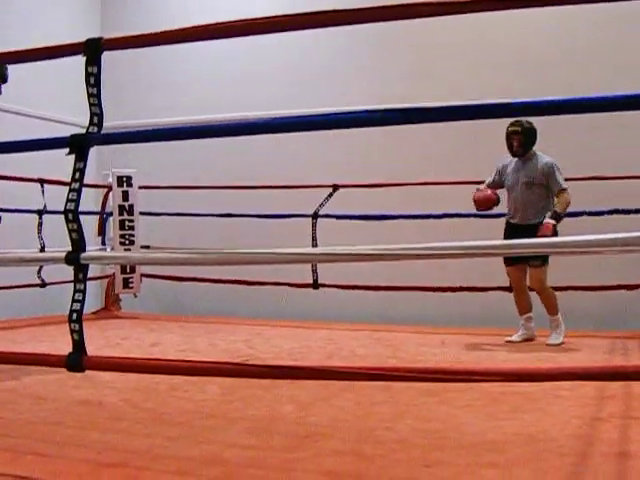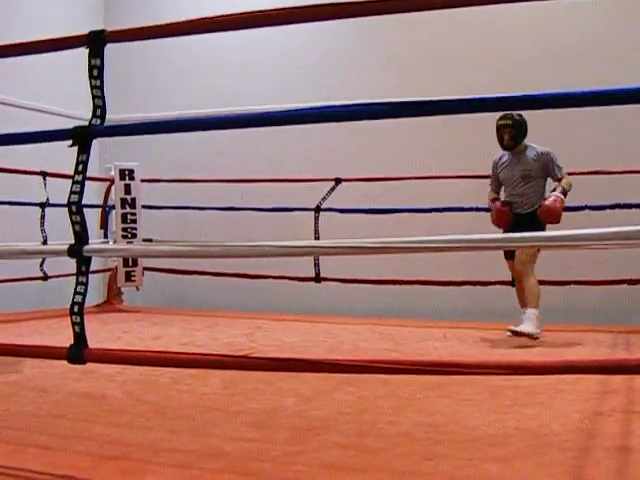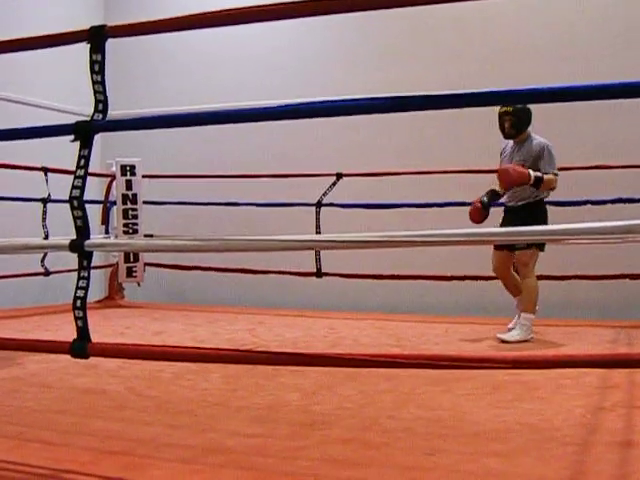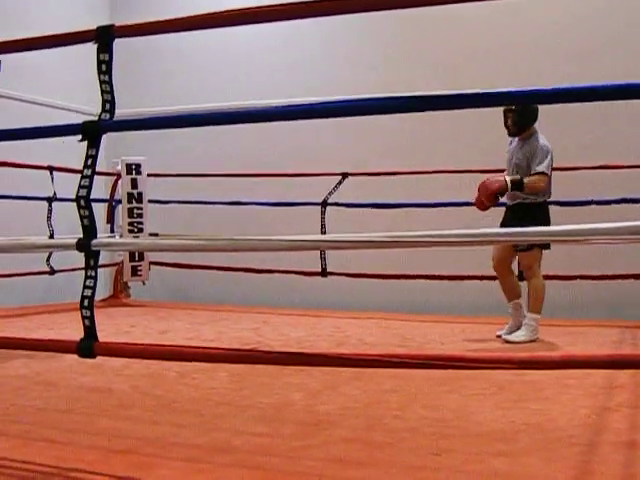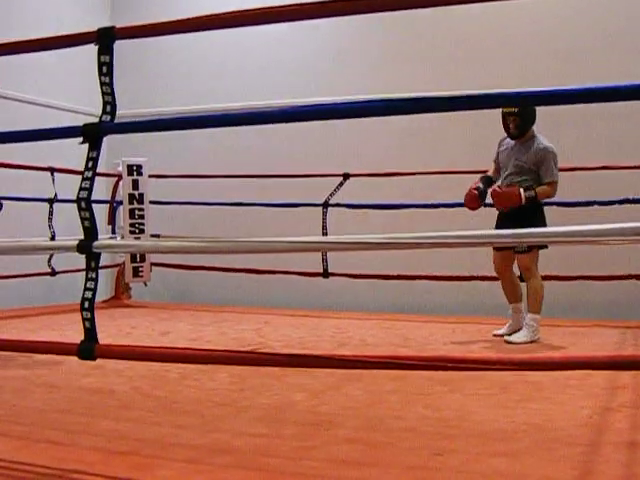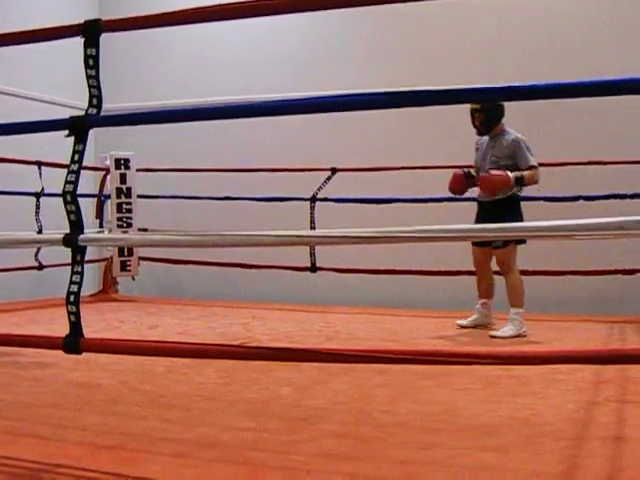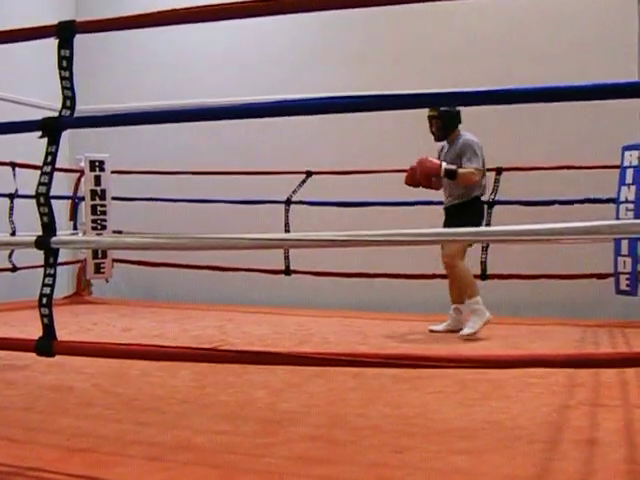
dt=0.3s
person 1, frame 1
left shoulder: (547, 165)
right shoulder: (505, 166)
left elbow: (564, 197)
right elbow: (488, 185)
left wrist: (552, 219)
left hip: (537, 229)
right hip: (513, 229)
left knee: (538, 283)
right knee: (516, 283)
left ankle: (556, 324)
right ankle: (527, 327)
person 1, frame 2
left shoulder: (542, 155)
right shoulder: (499, 161)
left elbow: (564, 179)
right elbow: (493, 191)
left wrist: (558, 194)
right wrist: (495, 205)
left hip: (534, 218)
right hip: (510, 220)
left knee: (524, 265)
right knee: (517, 274)
left ankle: (531, 322)
right ankle: (527, 319)
person 1, frame 3
left shoulder: (541, 146)
right shoulder: (506, 149)
left elbow: (552, 182)
left wrist: (531, 177)
right wrist: (488, 198)
left hip: (531, 212)
right hip: (511, 212)
left knee: (525, 268)
right knee: (500, 268)
left ankle: (525, 327)
right ankle: (525, 308)
person 1, frame 4
left shoulder: (540, 146)
right shoulder: (514, 142)
left elbow: (539, 182)
left wrist: (508, 184)
right wrist: (498, 185)
left hip: (532, 212)
right hip: (513, 210)
left knee: (530, 269)
right knee: (499, 264)
left ankle: (531, 327)
right ankle: (518, 317)
person 1, frame 5
left shoulder: (544, 150)
right shoulder: (505, 143)
left elbow: (551, 189)
left wrist: (525, 196)
right wrist: (483, 183)
left hip: (528, 215)
right hip: (506, 213)
left knee: (529, 269)
right knee: (502, 268)
left ankle: (532, 327)
right ankle: (517, 319)
person 1, frame 6
left shoulder: (515, 141)
right shoulder: (481, 142)
left elbow: (534, 175)
left wrist: (510, 178)
right wrist: (467, 178)
left hip: (505, 208)
right hip: (484, 207)
left knee: (506, 264)
right knee: (480, 263)
left ankle: (517, 322)
right ankle: (484, 314)
person 1, frame 7
left shoulder: (468, 143)
right shoulder: (445, 147)
left elbow: (473, 176)
left wrist: (443, 170)
right wrist: (423, 179)
left hip: (468, 209)
right hip: (454, 211)
left knee: (452, 259)
right knee: (450, 263)
left ankle: (477, 310)
right ankle: (457, 318)
